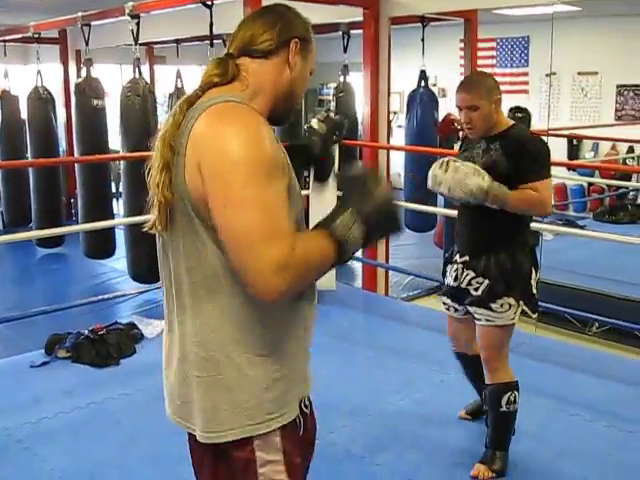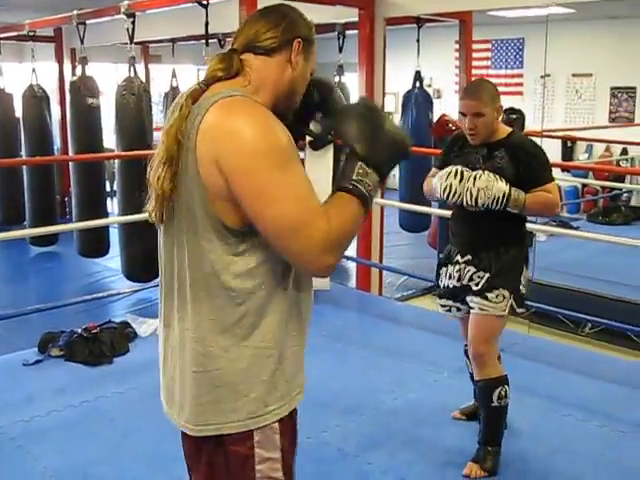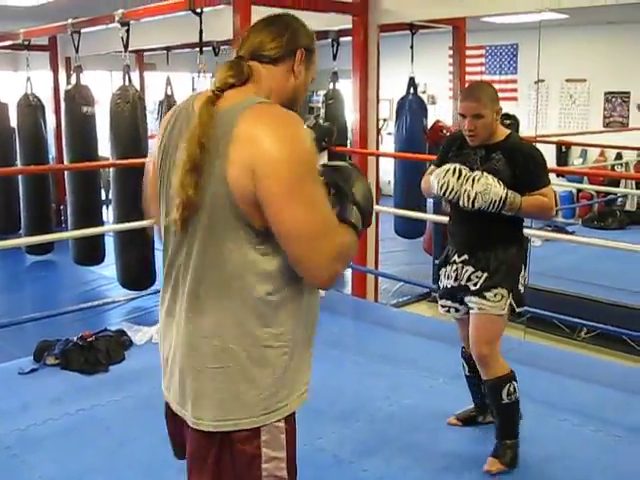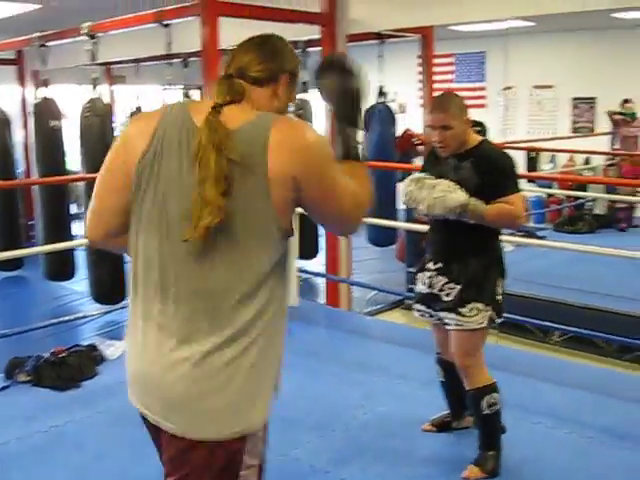
dt=0.2s
person 1, frame 1
left shoulder: (198, 113)
right shoulder: (236, 129)
right elbow: (273, 274)
left wrist: (291, 162)
right wrist: (353, 221)
left hip: (231, 363)
right hip: (238, 380)
left knee: (298, 441)
person 1, frame 2
left shoulder: (200, 106)
right shoulder: (245, 123)
right elbow: (318, 251)
left wrist: (290, 123)
right wrist: (364, 167)
left hip: (216, 356)
right hip: (236, 372)
person 1, frame 3
left shoulder: (182, 117)
right shoulder: (275, 129)
right elbow: (322, 266)
right wrist: (352, 205)
left hip: (196, 356)
right hip: (240, 375)
person 1, frame 4
left shoulder: (146, 129)
right shoulder: (290, 141)
left elbow: (101, 231)
right elbow: (349, 217)
right wrist: (347, 119)
left hip: (151, 367)
right hip: (218, 385)
person 2, frame 1
left shoulder: (525, 144)
right shoulder: (471, 141)
left elbow: (543, 203)
left wrist: (487, 191)
right wrist: (445, 178)
left hip: (503, 263)
right hip: (464, 256)
left knee: (493, 357)
right knee: (460, 340)
right ankle: (488, 400)
person 2, frame 2
left shoulder: (524, 150)
right shoulder: (457, 142)
left elbow: (551, 203)
right elbow: (428, 186)
left wrist: (505, 196)
right wrist: (442, 183)
left hip: (499, 260)
right hip: (458, 256)
left knee: (481, 349)
right knee: (471, 342)
left ankle: (490, 447)
right ankle: (485, 401)
person 2, frame 3
left shoulder: (522, 153)
right shoulder: (455, 143)
left elbow: (547, 206)
right elbow: (426, 184)
left wrist: (503, 199)
right wrist: (440, 181)
left hip: (497, 260)
right hip: (457, 256)
left knee: (485, 350)
right knee: (468, 343)
left ankle: (508, 440)
right ankle: (483, 406)
person 2, frame 4
left shoulder: (492, 160)
right shoulder: (436, 155)
left elbow: (516, 214)
right elbow: (420, 191)
left wrist: (464, 206)
right wrist: (414, 191)
left hip: (474, 271)
right hip: (437, 265)
left knee: (467, 360)
right knee: (444, 349)
left ankle: (491, 449)
right ankle: (459, 412)
